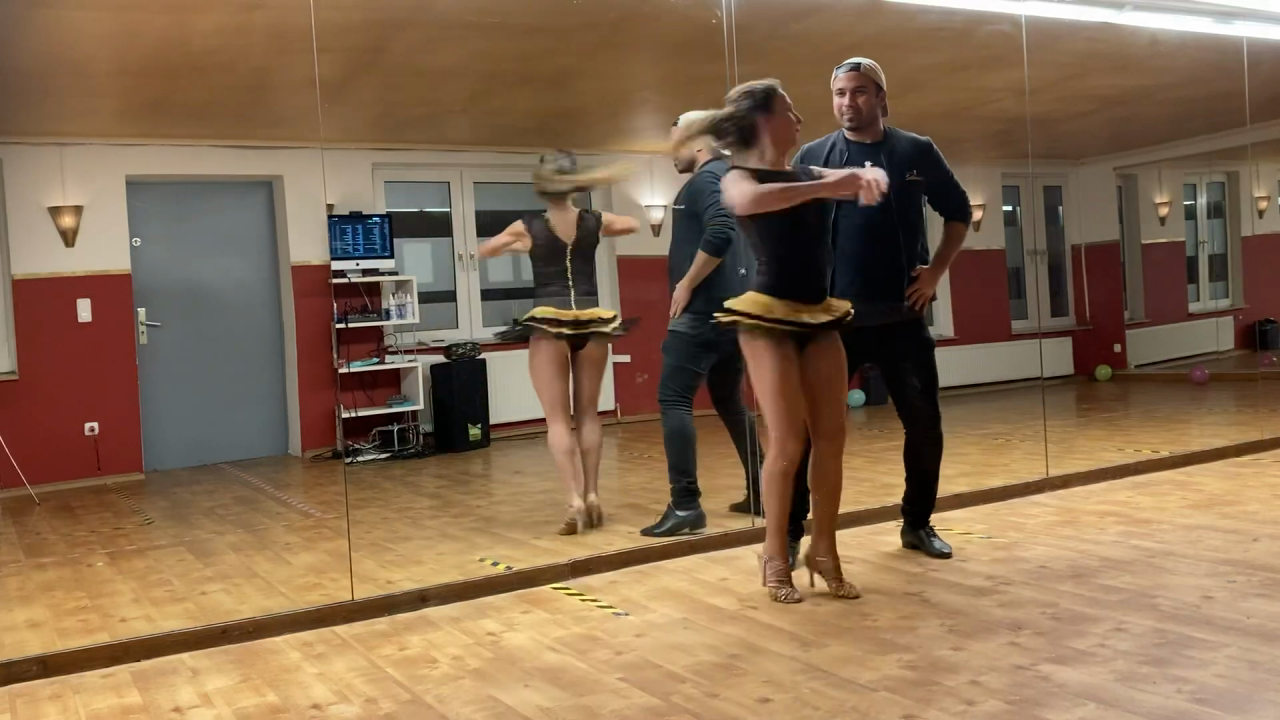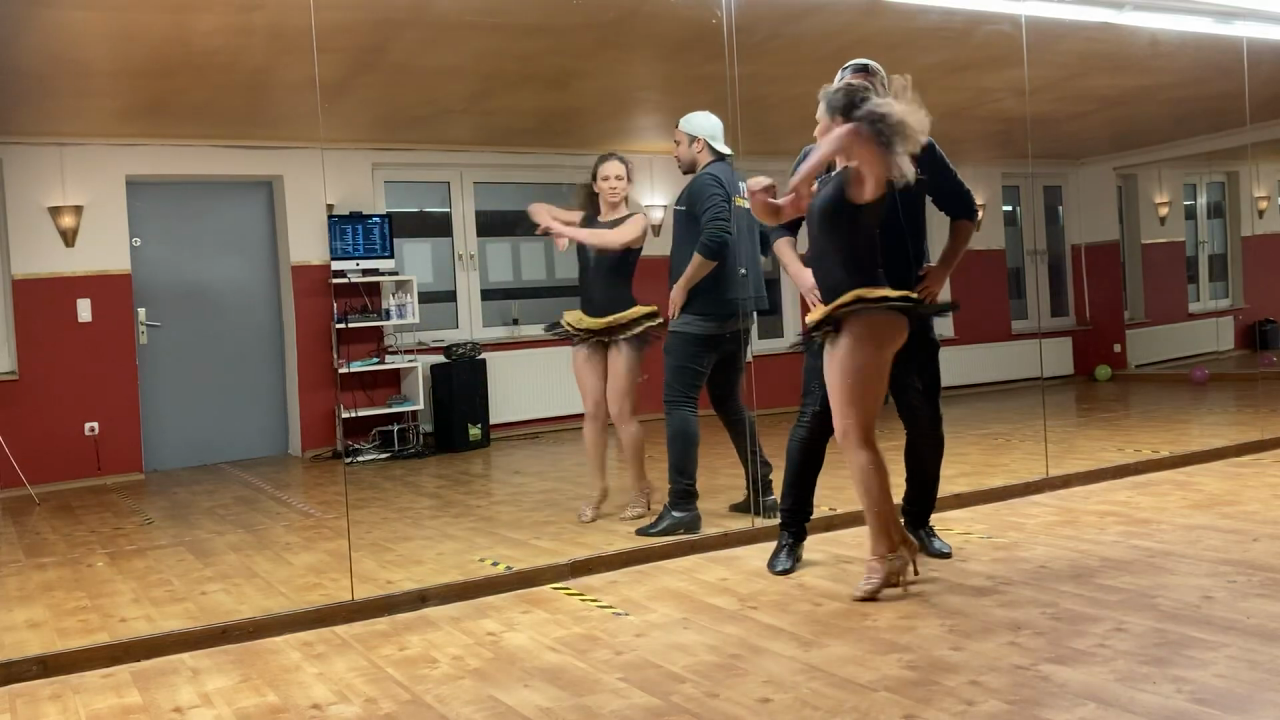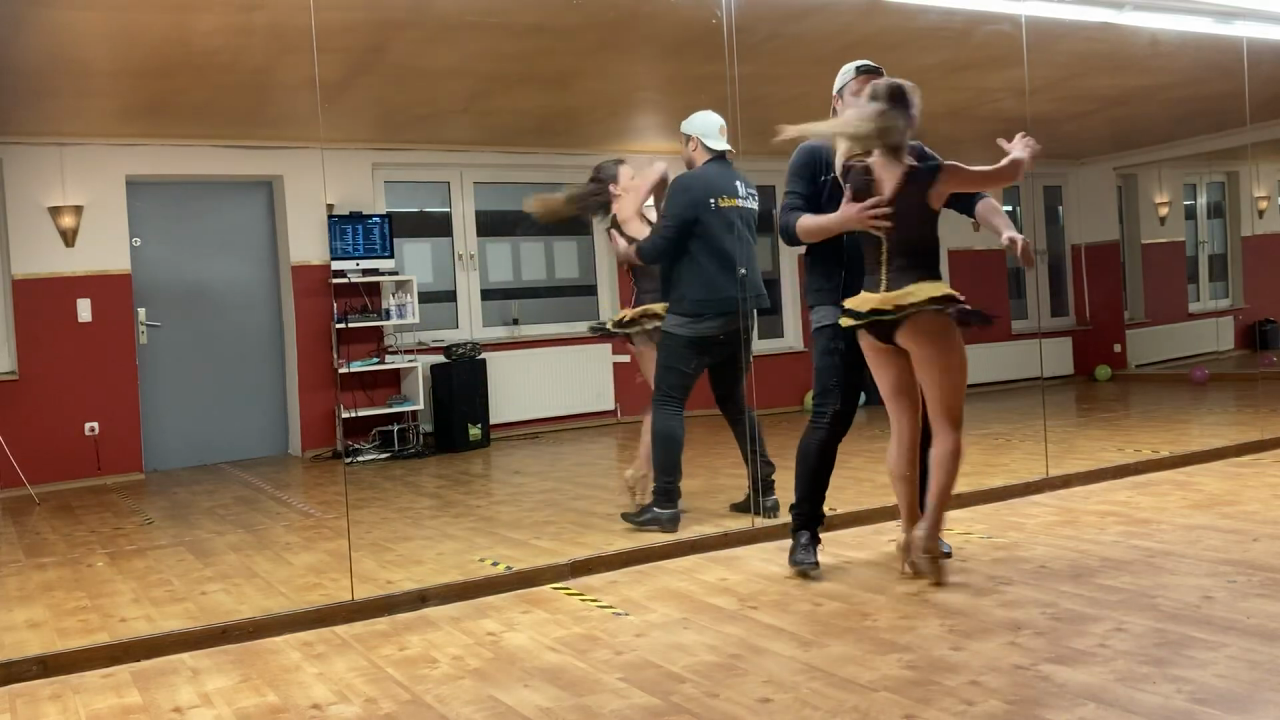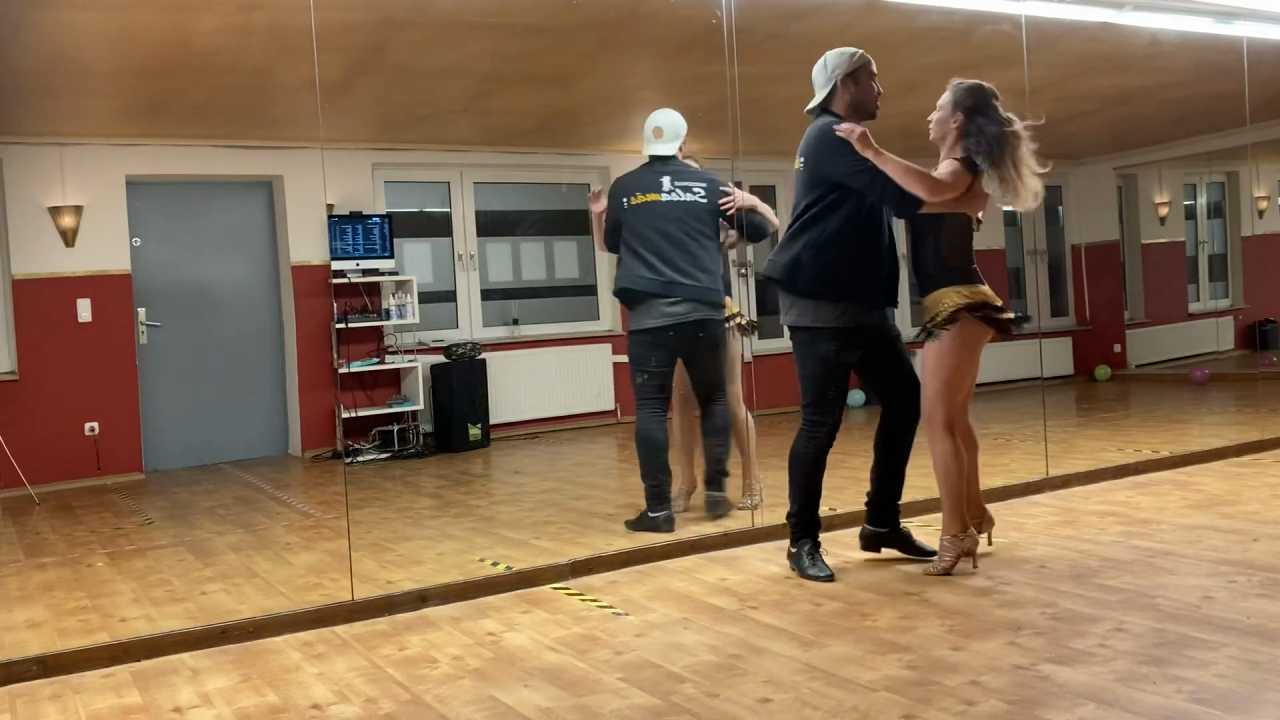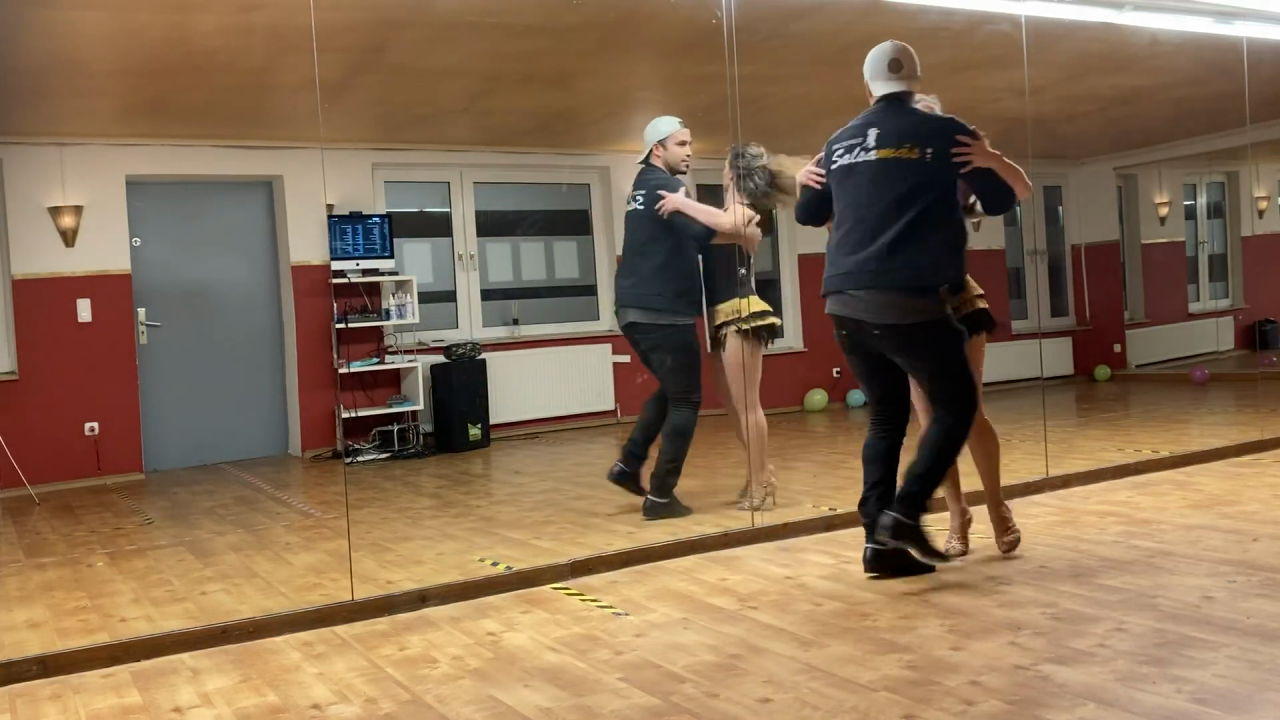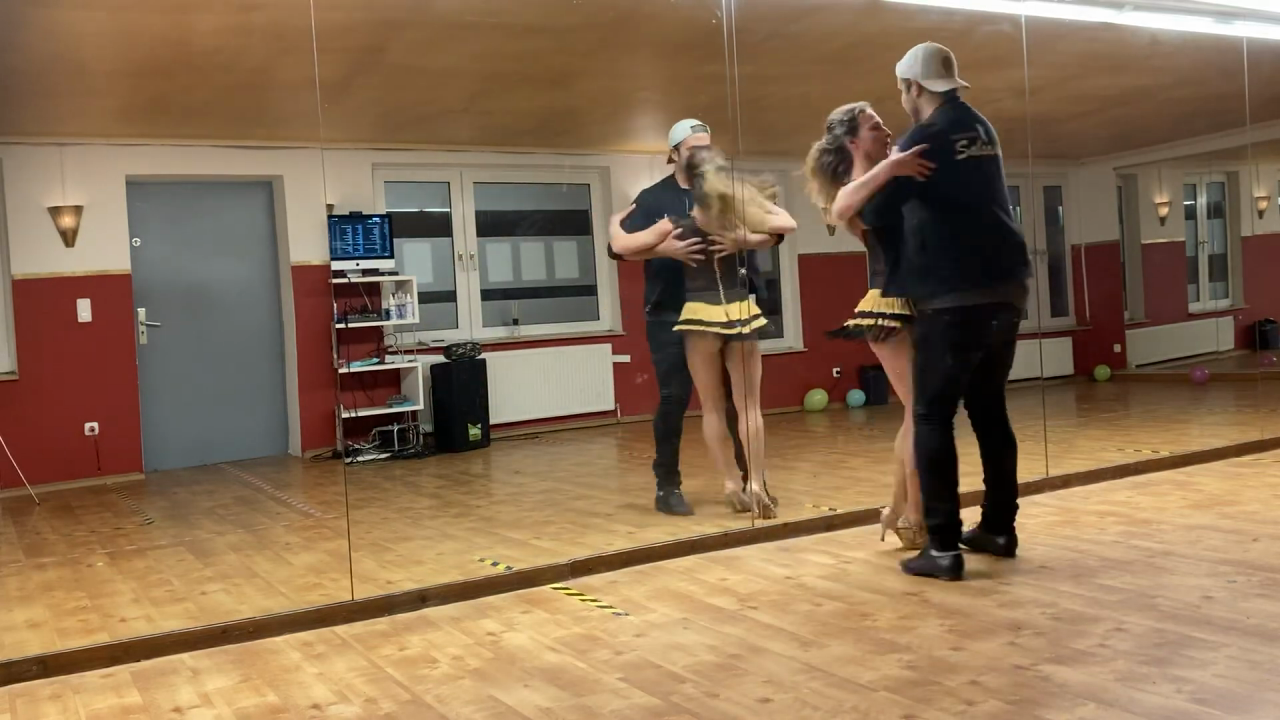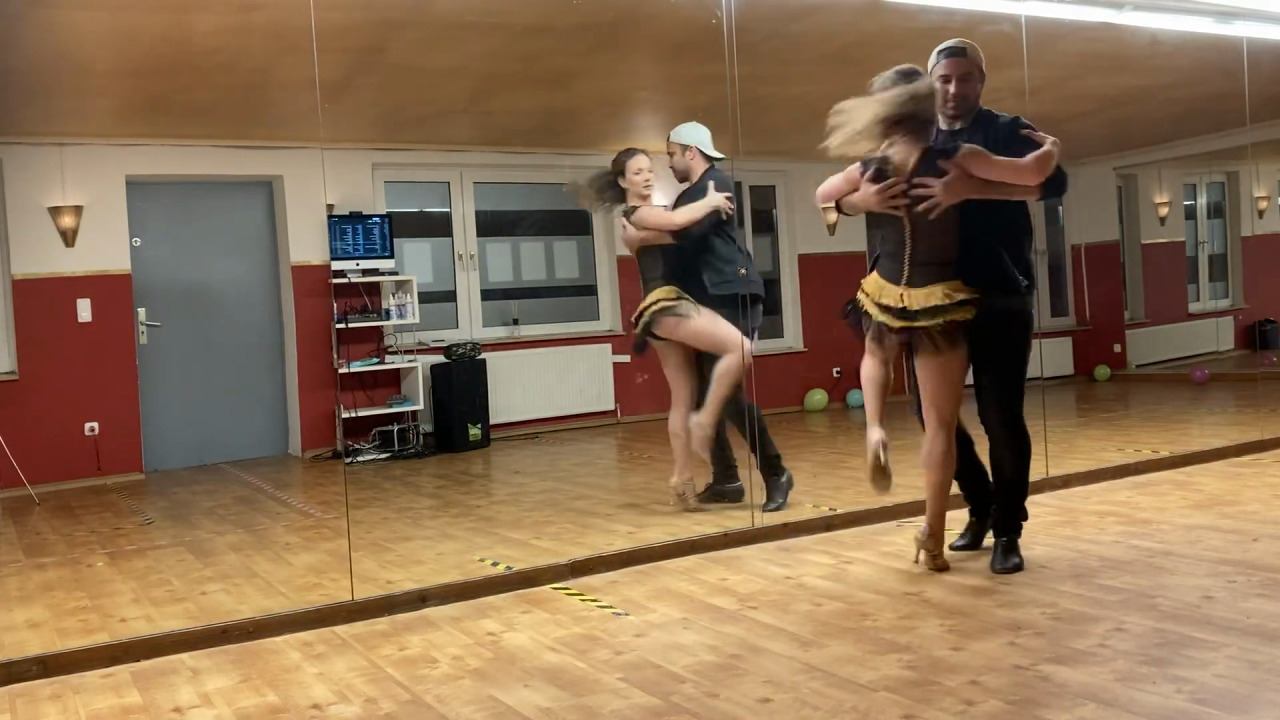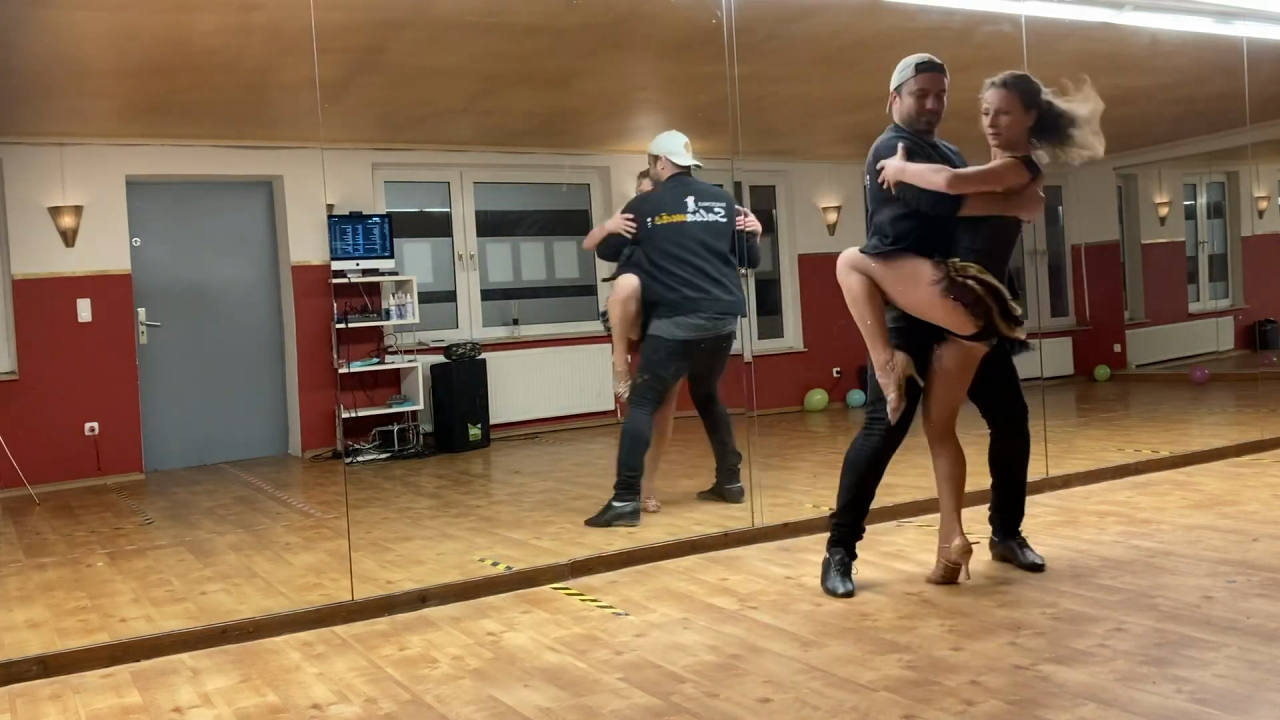
dt=0.3s
person 1, frame 1
left shoulder: (917, 152)
right shoulder: (813, 156)
left elbow: (958, 211)
left wrist: (937, 271)
left hip: (901, 315)
left knee: (924, 423)
left ankle: (917, 524)
person 1, frame 2
left shoulder: (917, 153)
right shoulder: (815, 159)
left elbow: (963, 209)
right elbow: (781, 229)
left wrist: (943, 269)
right wrist: (800, 273)
left knee: (925, 421)
right knee: (814, 420)
left ankle: (918, 525)
right ankle: (791, 534)
person 1, frame 3
left shoulder: (912, 156)
right shoulder: (812, 155)
left elbow: (968, 196)
right elbow: (790, 224)
left wrist: (1006, 228)
right wrist: (841, 220)
right hip: (839, 310)
left knee: (925, 418)
right knee: (830, 417)
right ankle: (805, 531)
person 1, frame 4
left shoulder: (842, 140)
right shoulder: (831, 138)
left elbow: (883, 199)
right elbow: (900, 196)
right wrist: (964, 199)
left hip: (861, 304)
right hip: (823, 304)
left knee: (903, 402)
right knee: (822, 419)
left ankle: (883, 523)
right ankle: (803, 539)
person 1, frame 5
left shoulder: (839, 143)
right shoulder: (947, 133)
left elbow: (806, 214)
right elbow: (1001, 200)
right wrist: (958, 202)
left hip: (846, 301)
right hip: (908, 299)
left knee: (887, 418)
right knee: (955, 407)
left ankle: (883, 536)
right ankle: (901, 515)
person 1, frame 6
left shoulder: (925, 135)
right shoulder: (974, 127)
left elbow: (875, 208)
left wrist: (856, 214)
left hip: (959, 295)
right hip: (999, 289)
left knee: (931, 413)
right knee: (987, 406)
left ankle: (943, 544)
right ankle: (998, 524)
person 1, frame 7
left shoulder: (1006, 131)
left elbow: (1051, 180)
right elbow: (845, 193)
left wrist: (967, 188)
right wrist: (866, 197)
left hip: (999, 298)
left knee: (1000, 413)
left ankle: (1007, 532)
right ankle: (983, 512)
person 1, frame 8
left shoulder: (947, 151)
right shoulder: (893, 146)
left elbow: (963, 204)
right elbow: (939, 199)
left wrist: (1012, 202)
right wrist: (1013, 204)
right hip: (903, 314)
left knee: (1010, 415)
right knee: (883, 428)
left ankle: (1006, 532)
right ankle: (839, 550)
person 2, frame 1
left shoulder: (813, 175)
right shoulder: (740, 177)
left elbow: (867, 179)
right elbow: (747, 202)
left wrist: (866, 176)
right wrist: (821, 185)
left hip: (817, 320)
right hip: (767, 322)
left knee: (830, 438)
right knee: (786, 443)
left ankle: (823, 550)
right ankle: (775, 557)
person 2, frame 2
left shoulder: (871, 168)
right shoulder: (813, 180)
left elbow: (847, 134)
right elbow: (764, 205)
left wrist: (809, 169)
right wrist: (765, 193)
left hip: (872, 312)
right hip: (843, 318)
left knee: (855, 434)
right knee: (855, 436)
left ankle: (889, 549)
right ankle: (890, 541)
person 2, frame 3
left shoulder: (852, 173)
right shoulder: (931, 176)
left elbow: (843, 142)
right elbow: (1005, 175)
right wrist: (1020, 150)
left hip: (875, 315)
right hip: (924, 312)
left knee: (903, 428)
right knee: (948, 427)
left ankle: (912, 534)
right ankle: (927, 531)
person 2, frame 4
left shoulder: (956, 169)
right shoulder: (966, 172)
left elbow: (930, 188)
left wrist: (868, 146)
left hip: (959, 306)
right hip: (951, 307)
left knee: (940, 419)
right knee: (951, 420)
left ankle: (955, 530)
right ankle: (974, 514)
person 2, frame 5
left shoulder: (958, 176)
left elbow: (1023, 189)
left wrist: (992, 159)
left hip: (955, 304)
left knee: (969, 412)
right knee: (931, 420)
left ankle: (998, 509)
right ankle: (957, 515)
person 2, frame 6
left shoulder: (879, 184)
right shoulder: (855, 186)
right elbow: (840, 209)
right wrist: (889, 168)
left hip: (908, 309)
right hip: (889, 311)
left knee: (916, 413)
left ankle: (899, 510)
right ankle: (912, 515)
person 2, frame 7
left shoulder: (872, 168)
right shoulder: (952, 159)
left elbow: (822, 195)
right elbow: (1033, 173)
right wrist: (1049, 146)
left hip: (885, 296)
right hip: (939, 302)
left knee: (875, 356)
right knee: (941, 423)
left ankle: (874, 432)
right ankle: (931, 537)
person 2, frame 8
left shoulder: (1019, 166)
right shoulder: (1003, 169)
left elbow: (953, 184)
left wrist: (905, 170)
left hip: (967, 290)
right hip: (972, 309)
left knee: (854, 264)
right knee: (939, 425)
left ankle: (888, 364)
right ankle: (950, 539)
person 3, frame 1
left shoulder: (708, 179)
right shoulder: (726, 181)
left elbow: (719, 235)
left wrist: (685, 285)
left hip: (700, 315)
left knee: (675, 402)
right knee: (730, 404)
left ankle: (685, 506)
right ankle: (761, 493)
person 3, frame 2
left shoulder: (706, 182)
right shoulder: (737, 183)
left elbow: (712, 240)
right elbow: (763, 239)
left wrist: (683, 286)
left hip: (702, 314)
right hip: (736, 312)
left knee: (679, 403)
right knee: (729, 403)
left ankle: (682, 507)
right ankle: (762, 491)
person 3, frame 3
left shoulder: (689, 184)
right shoulder: (745, 187)
left elbow: (661, 246)
left wrist: (630, 249)
left hip: (696, 314)
right hip: (738, 312)
left knee: (668, 404)
right knee: (734, 403)
left ankle: (664, 504)
right ankle: (763, 492)
person 3, frame 4
left shoulder: (622, 188)
right shoulder: (705, 183)
left elbow: (612, 243)
right elbow: (760, 230)
left wrist: (598, 217)
right wrist: (743, 220)
left hip: (646, 312)
right hip: (701, 309)
left knee: (649, 407)
right knee: (712, 398)
left ankle: (658, 508)
right ankle: (716, 488)
person 3, frame 5
left shoulder: (646, 187)
right shoulder: (664, 186)
left elbow: (683, 235)
right elbow: (700, 228)
left wrist: (729, 227)
right wrist: (746, 234)
left hip: (635, 312)
right hip: (662, 313)
left knee: (671, 391)
right knee: (685, 400)
left ankle: (628, 465)
right ankle: (660, 494)
person 3, frame 6
right shoulder: (654, 198)
right elbow: (618, 245)
right wrist: (664, 248)
right hip: (669, 317)
right knee: (673, 398)
left ankle: (752, 480)
right ankle: (667, 486)
person 3, frame 7
left shoulder: (713, 185)
right shoulder: (693, 192)
left elbow: (686, 226)
right elbow: (673, 230)
left hip: (729, 306)
right hip: (704, 309)
left knee: (729, 397)
right knee: (703, 396)
left ankle: (775, 475)
right ankle: (726, 480)
person 3, frame 8
left shoulder: (643, 206)
right shoulder: (722, 200)
left elbow: (606, 251)
right elbow: (748, 258)
left wrist: (643, 249)
right wrist: (750, 230)
left hip: (675, 323)
right hip: (720, 321)
left knee: (640, 404)
right knee: (707, 399)
left ankle: (625, 498)
right ankle: (729, 480)
person 4, frame 1
left shoulder: (527, 226)
right shoulder: (594, 221)
left elbow: (485, 251)
right elbow: (632, 224)
left hip: (549, 326)
right hip: (591, 323)
left knee: (558, 420)
right knee: (587, 415)
left ankle: (576, 501)
right ankle: (590, 498)
person 4, frame 2
left shoulder: (635, 222)
right shoulder: (589, 217)
left elbow: (616, 239)
right elbow: (538, 209)
left wrist: (567, 230)
right wrist: (559, 227)
left hip: (624, 326)
right hip: (588, 325)
left knee: (621, 412)
right knee: (594, 411)
left ankle: (642, 489)
right ankle: (599, 489)
person 4, frame 3
left shoulder: (634, 218)
right shoulder: (629, 215)
right elbow: (657, 170)
left hip: (645, 320)
right hip: (656, 319)
left ankle: (642, 472)
right ankle: (641, 472)
person 4, frame 4
left shoulder: (723, 220)
left elbow: (773, 224)
left wrist: (750, 199)
left hip: (720, 318)
left knee: (733, 404)
right knee: (683, 406)
left ankle: (752, 483)
right ankle: (686, 484)
person 4, frame 5
left shoulder: (742, 211)
right shoulder: (733, 211)
left elbow: (732, 222)
left wrist: (685, 202)
left hip: (738, 314)
right hip: (725, 315)
left knee: (746, 403)
right knee: (736, 401)
left ankle: (759, 482)
right ankle: (762, 471)
person 4, frame 6
left shoulder: (684, 224)
right shoulder: (743, 215)
right elbow: (788, 225)
left hip: (698, 316)
right hip: (742, 314)
left knee: (713, 407)
right knee: (748, 406)
left ankle: (731, 484)
right ankle: (757, 487)
person 4, frame 7
left shoulder: (644, 216)
right shoulder: (639, 213)
right elbow: (677, 220)
right wrist: (712, 200)
left hip: (665, 307)
right hip: (665, 305)
left knee: (682, 399)
right knee: (738, 348)
left ankle: (682, 480)
right ankle: (704, 422)
person 4, frame 8
right shoulder: (634, 227)
right elbow: (589, 246)
right wrist: (608, 226)
right hip: (635, 319)
left knee: (666, 406)
right knee: (628, 284)
left ankle: (648, 483)
right ankle: (621, 363)
